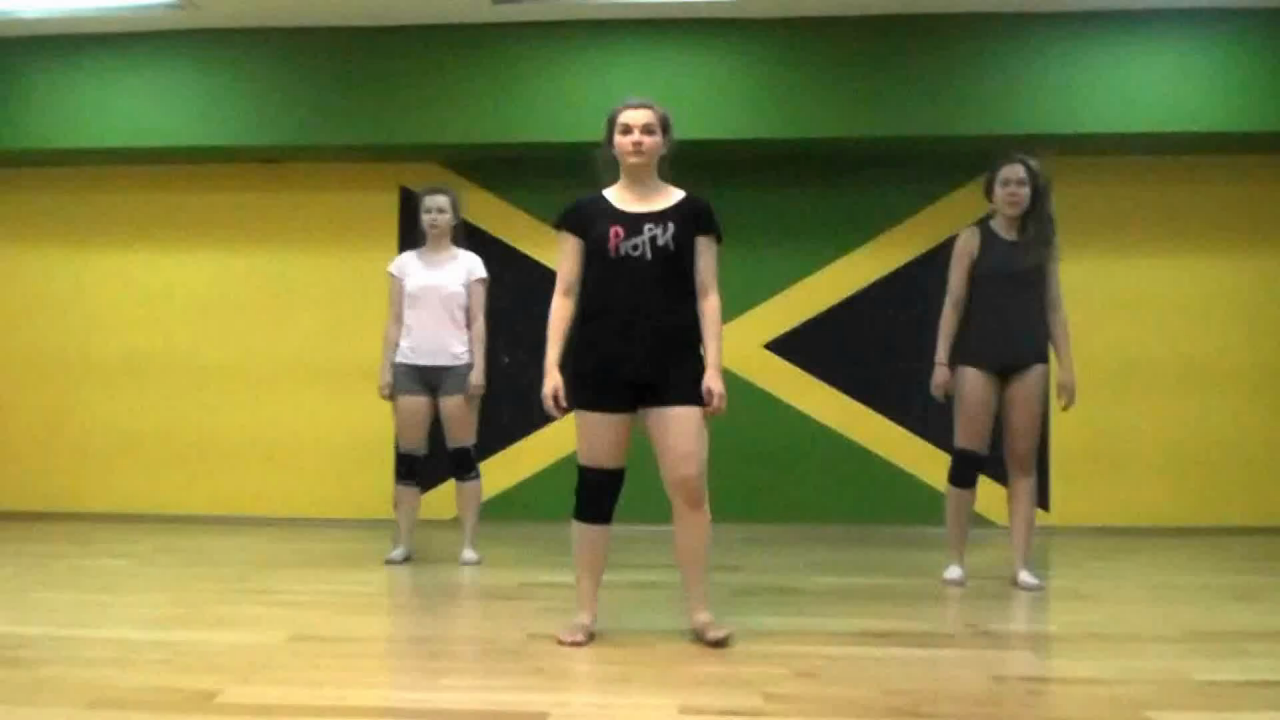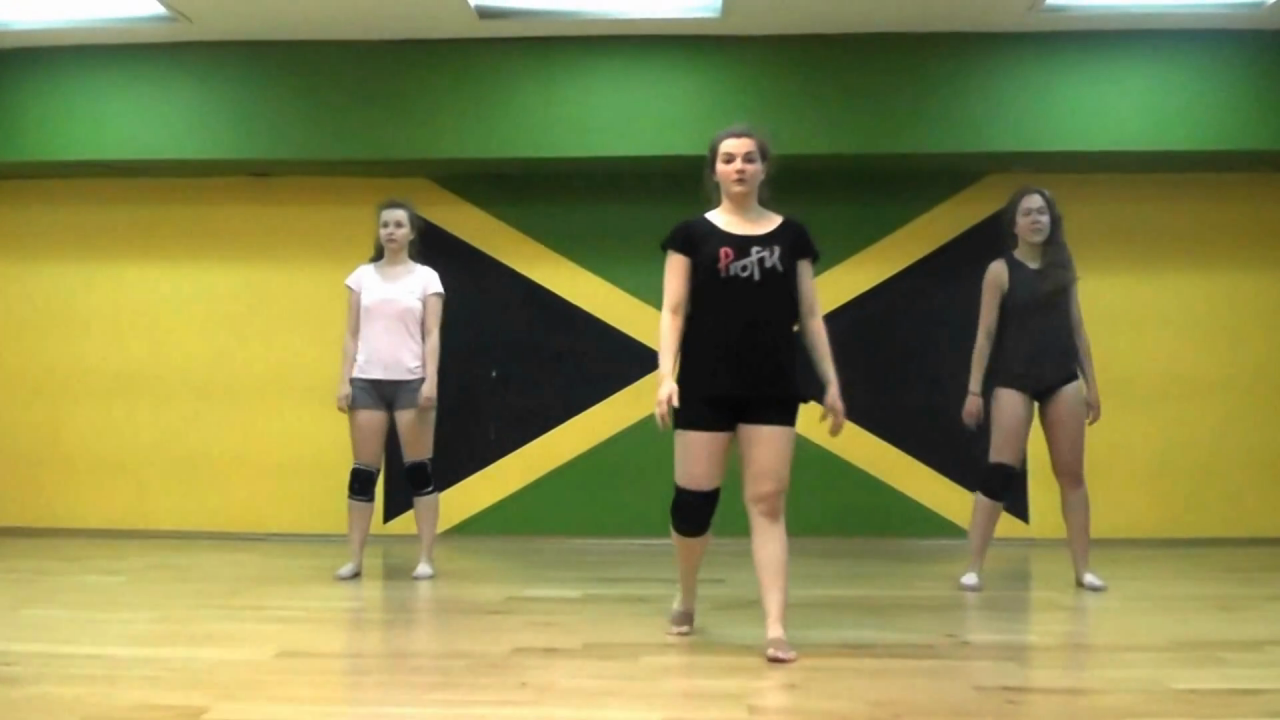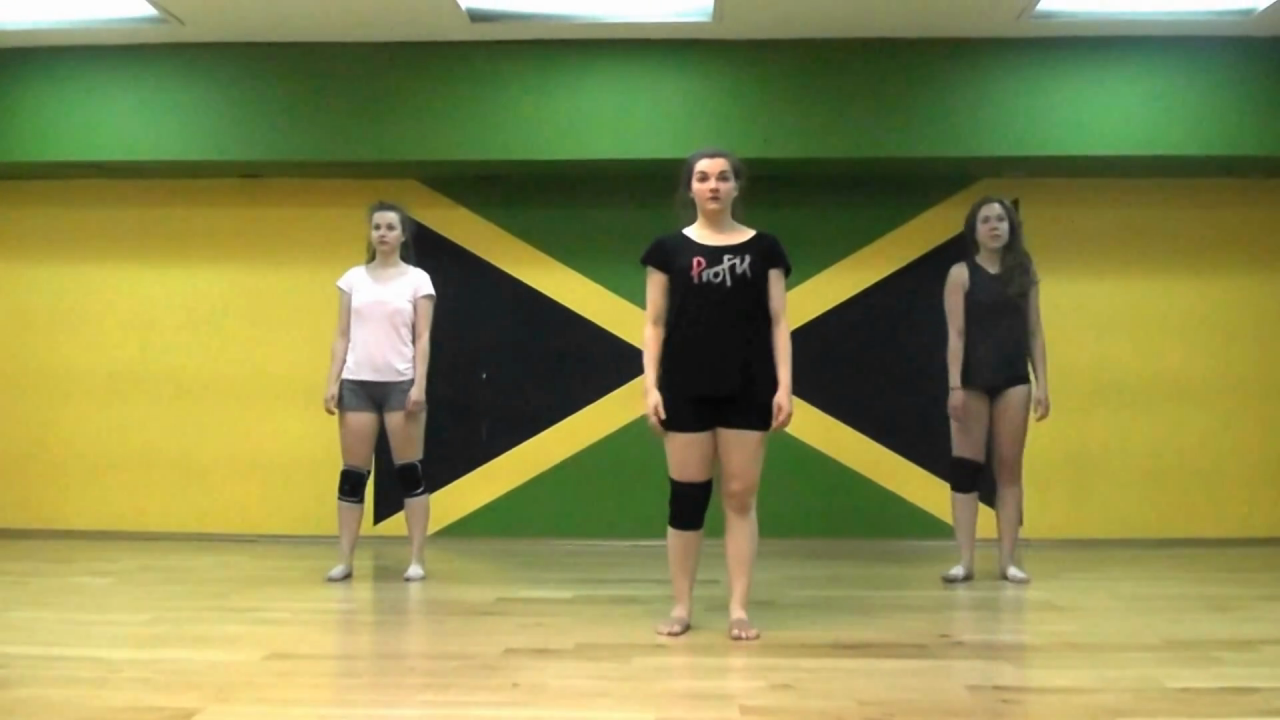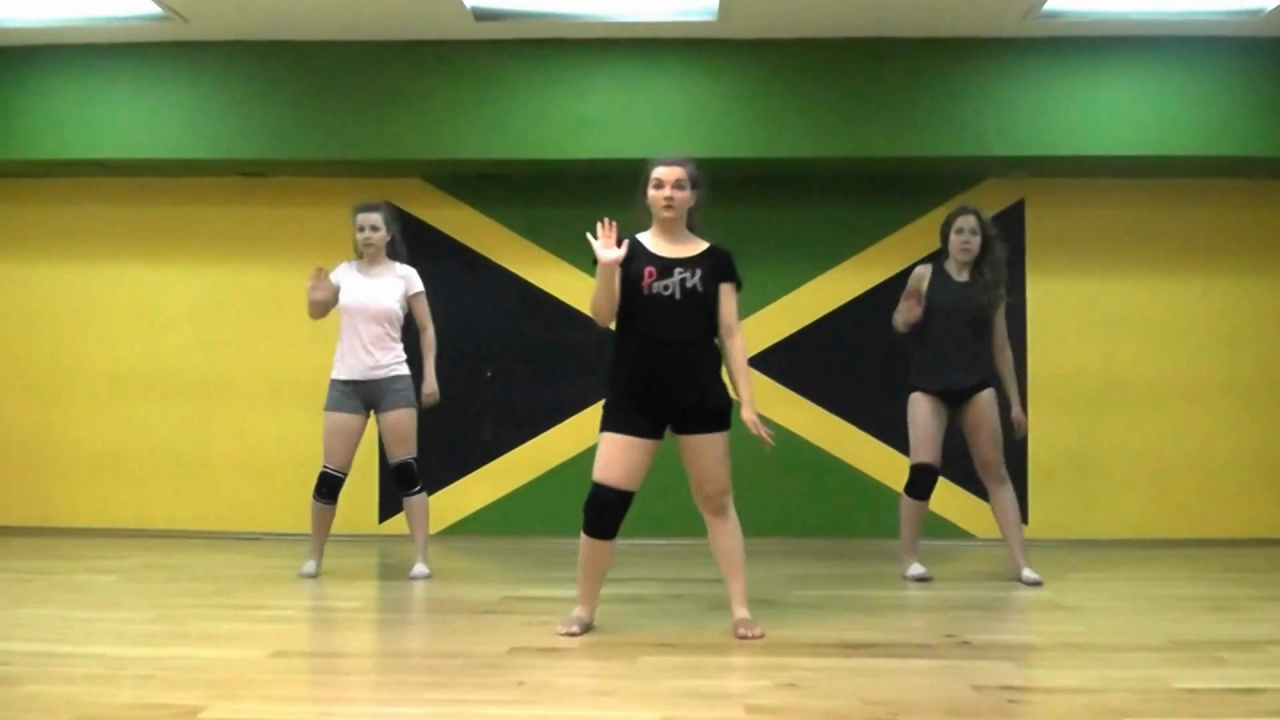
dt=1s
person 1, frame 1
left shoulder: (693, 211)
right shoulder: (586, 212)
left elbow: (707, 294)
right elbow: (565, 295)
left wrist: (714, 366)
right wrist: (552, 366)
left hip: (674, 366)
right hip: (599, 367)
left knee: (689, 484)
right knee: (597, 487)
left ankle: (699, 610)
right ankle: (584, 612)
person 1, frame 2
left shoulder: (792, 235)
right shoulder: (691, 234)
left elbow: (809, 316)
right elbow: (673, 312)
left wrist: (831, 385)
right wrist: (667, 376)
left hip: (772, 388)
right hip: (705, 387)
left knee: (767, 504)
right knee: (693, 500)
left ankle: (775, 629)
right ankle: (686, 598)
person 1, frame 3
left shoulder: (764, 247)
right shoulder: (669, 248)
left elbow: (778, 322)
right elbow: (655, 322)
left wrist: (784, 385)
right wrist: (650, 385)
left hip: (748, 389)
right hip: (685, 389)
left knee: (740, 496)
right knee: (687, 496)
left ankle: (739, 608)
right ankle: (681, 606)
person 1, frame 4
left shoulder: (715, 259)
right shoulder: (625, 251)
left elbow: (730, 334)
right elbow: (604, 316)
left wrist: (747, 403)
right wrist: (608, 267)
left hip: (699, 396)
right hip: (632, 397)
left knee: (716, 500)
right knee: (603, 500)
left ankle: (740, 609)
right ankle: (585, 606)
person 2, frame 1
left shoulder: (1042, 243)
right shoulder: (972, 239)
left elbow: (1054, 307)
right elbow: (953, 304)
left wrist: (1067, 366)
right wrist: (942, 362)
left hip: (1029, 362)
right hip: (977, 360)
left knee: (1023, 462)
right knee: (967, 458)
left ankle: (1020, 564)
right ankle: (955, 560)
person 2, frame 2
left shoulder: (1063, 268)
right shoulder: (1001, 270)
left elbow: (1076, 329)
right elbow: (987, 335)
left wrist: (1091, 385)
right wrist: (974, 391)
left hip: (1063, 380)
right hip: (1014, 381)
left knee: (1071, 474)
right knee: (1000, 471)
left ankle: (1082, 567)
right ankle: (973, 567)
person 2, frame 3
left shoulder: (1023, 274)
right shoulder: (961, 273)
left elbow: (1034, 333)
right elbow: (956, 334)
left wrist: (1042, 384)
right wrist: (955, 386)
left hip: (1013, 381)
right hip: (972, 381)
left knee: (1009, 469)
right knee: (965, 466)
left ankle: (1007, 560)
right ankle: (965, 560)
person 2, frame 4
left shoulder: (991, 284)
right shoulder: (925, 274)
left elbow: (1000, 347)
right elbow: (901, 325)
left wrist: (1015, 402)
right wrist: (906, 318)
left hip: (977, 387)
right hip: (927, 386)
left knee: (994, 471)
right knee: (924, 469)
left ankle: (1021, 563)
right ankle: (910, 558)
person 3, frame 1
left shoulder: (469, 263)
right shoulder: (404, 263)
left elbow: (477, 320)
right elbow: (395, 320)
left wrist: (479, 367)
right wrist: (386, 369)
left hip: (454, 367)
right hip: (411, 367)
left knee: (462, 455)
right knee: (409, 456)
left ankle: (468, 543)
right ankle: (403, 542)
person 3, frame 2
left shoulder: (426, 277)
right shoulder: (362, 276)
left elbow: (432, 335)
right elbow: (352, 334)
left wrist: (431, 381)
right wrist: (344, 381)
left hip: (410, 381)
right hip: (368, 382)
left knee: (419, 470)
right knee: (363, 471)
left ankle: (425, 557)
right ankle: (354, 558)
person 3, frame 3
left shoulder: (417, 279)
right shoulder: (353, 278)
left elbow: (422, 338)
right elbow: (342, 335)
left wrist: (419, 385)
right wrist: (332, 382)
left hip: (400, 383)
right hip: (357, 383)
left knee: (409, 471)
right knee: (353, 473)
left ankle: (416, 559)
right ankle: (345, 559)
person 3, frame 4
left shoulder: (405, 275)
right shoulder: (345, 272)
left elbow: (425, 329)
right elbow: (318, 313)
left wrist: (430, 376)
right wrist: (316, 297)
left hip: (393, 380)
right hip: (346, 382)
left knee: (406, 471)
right knee: (331, 475)
left ankle: (421, 557)
right ankle: (315, 555)
